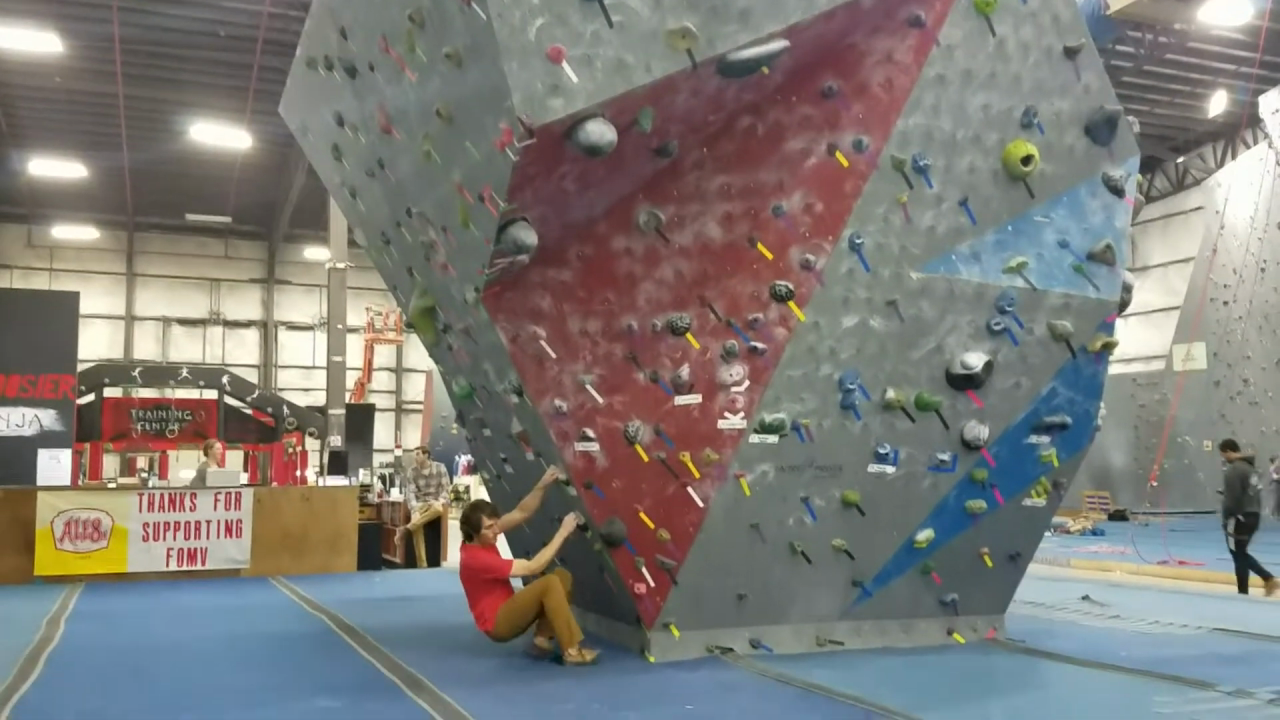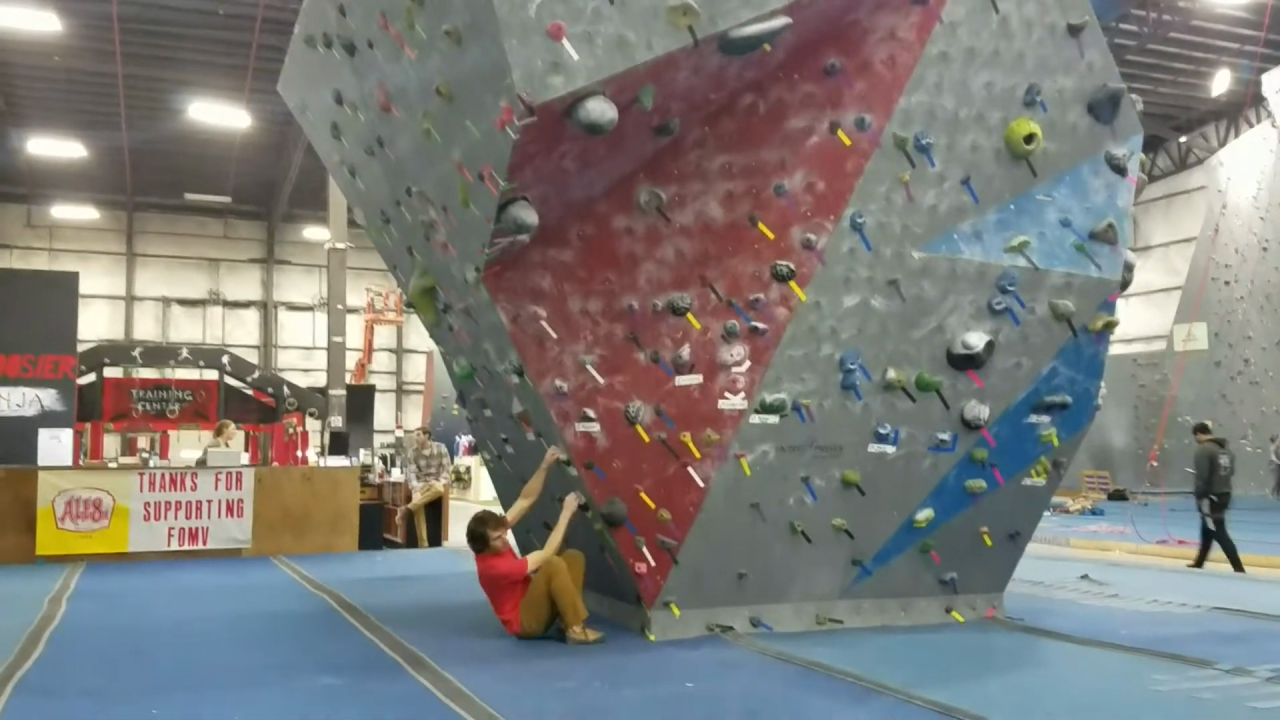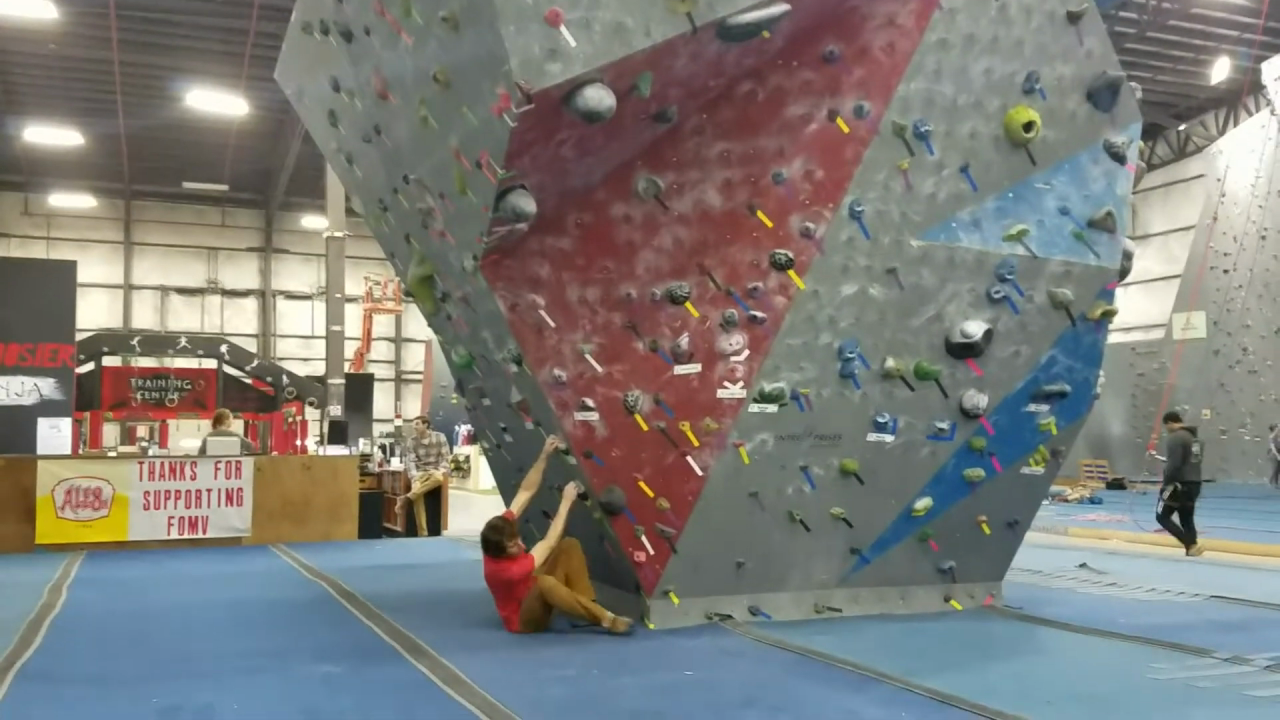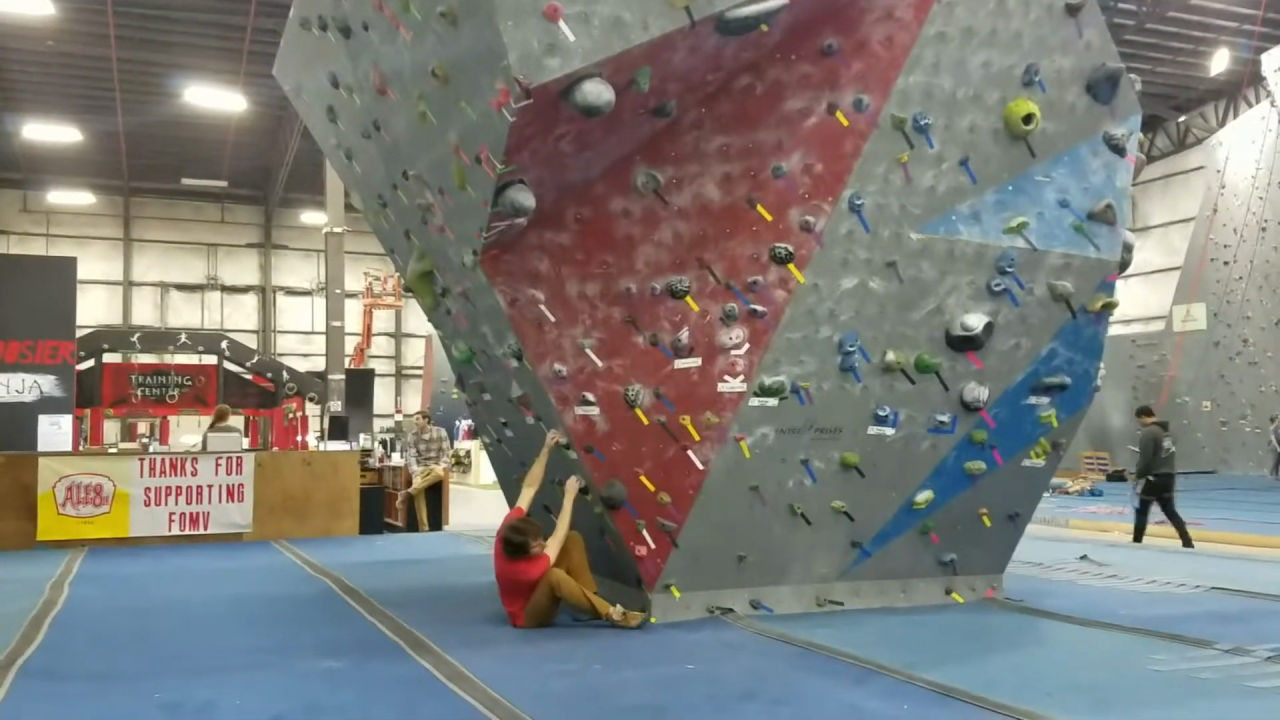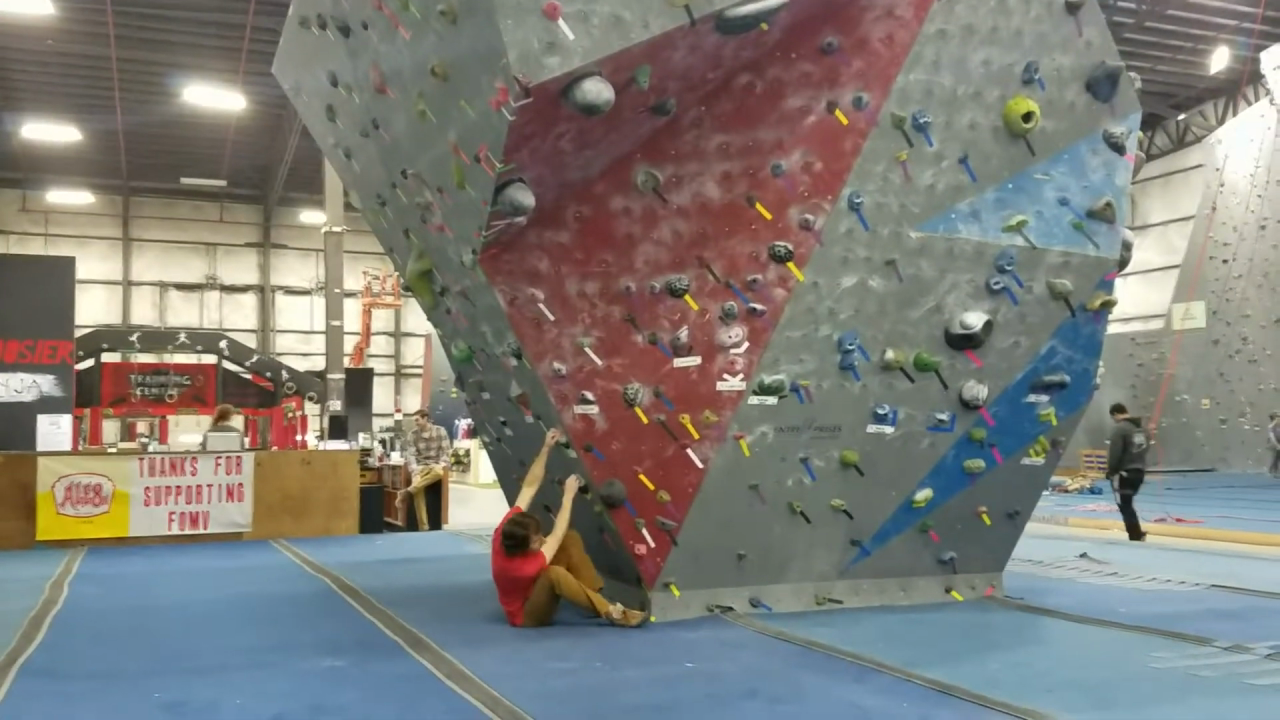
dt=0.3s
person 1, frame 1
left shoulder: (481, 539)
right shoulder: (477, 559)
left elbow: (521, 513)
right elbow: (533, 567)
left wrist: (542, 485)
right wrist: (563, 532)
left hip: (506, 611)
right hip: (497, 623)
left knee: (562, 575)
right knee: (550, 582)
left ankle: (544, 638)
right ankle: (572, 651)
person 1, frame 2
left shoulder: (495, 536)
right shoulder: (492, 567)
left elbow: (525, 500)
right elbow: (546, 554)
left wrist: (545, 466)
right wrist: (567, 512)
left hip: (529, 601)
right hip: (524, 622)
left knee: (573, 556)
right knee: (556, 563)
left ankle: (568, 622)
right ankle: (576, 629)
person 1, frame 3
left shoulder: (502, 529)
right shoulder: (506, 570)
left elbow: (525, 491)
right elbow: (549, 543)
left wrist: (544, 455)
right wrist: (565, 502)
right hip: (524, 622)
left knee: (570, 544)
right knee: (545, 583)
left ankle: (587, 607)
right ankle: (605, 619)
person 1, frame 4
left shoulder: (508, 532)
right shoulder: (527, 571)
left elbow: (529, 488)
right elbow: (557, 538)
left wrist: (546, 449)
right wrist: (569, 496)
left hip: (534, 592)
right hip: (528, 616)
left knee: (572, 538)
right knee: (555, 576)
left ankle: (590, 605)
right ankle: (613, 614)
person 1, frame 5
left shoulder: (505, 532)
right shoulder: (523, 567)
left elbow: (529, 488)
right elbow: (556, 537)
left wrist: (546, 448)
right wrist: (568, 495)
left hip: (534, 591)
right hip: (527, 615)
left knee: (570, 537)
right knee: (554, 573)
left ankle: (595, 599)
right ankle: (611, 612)
